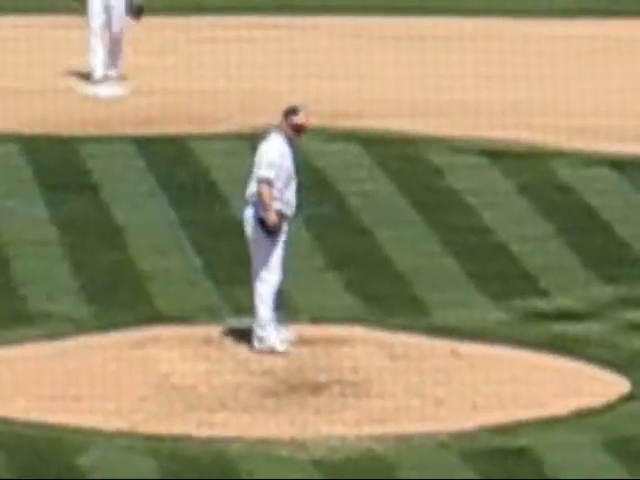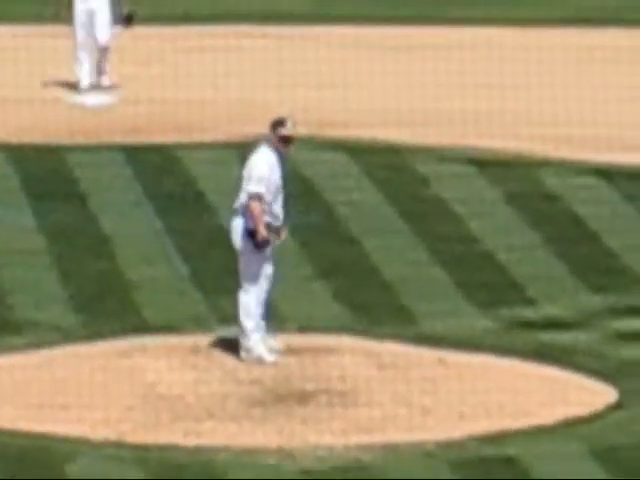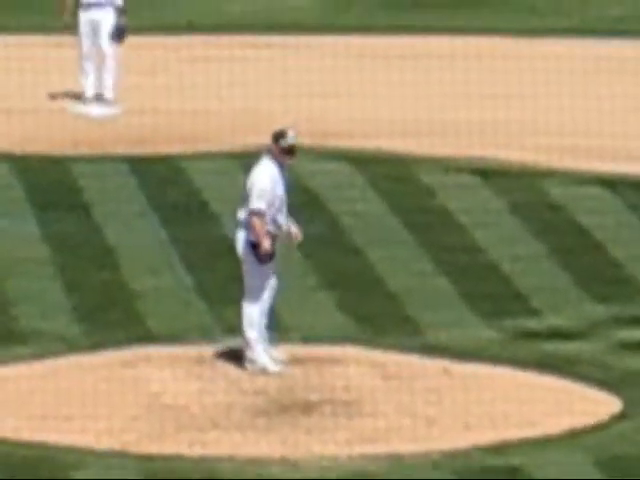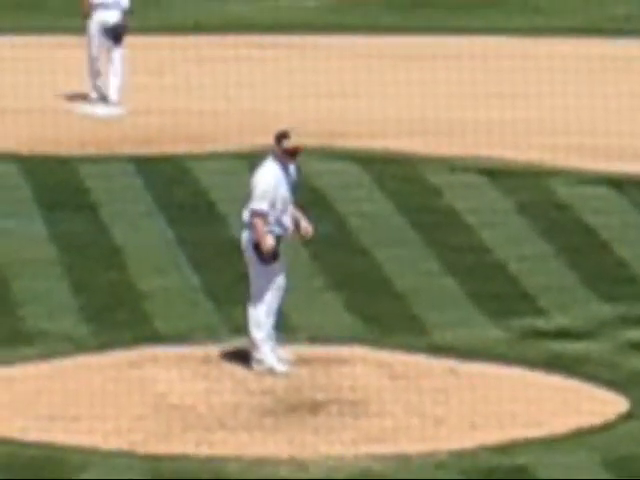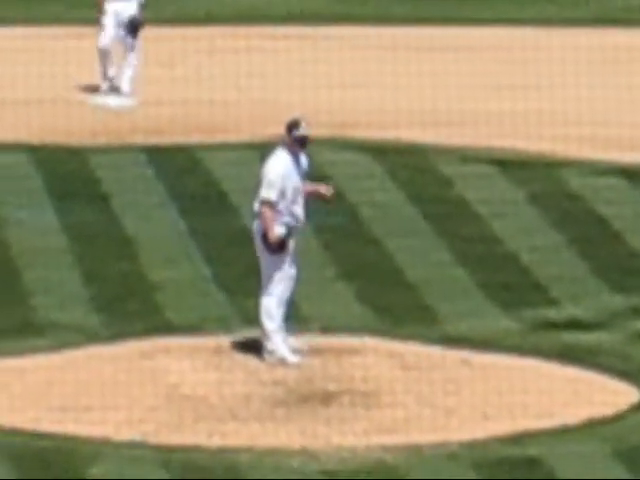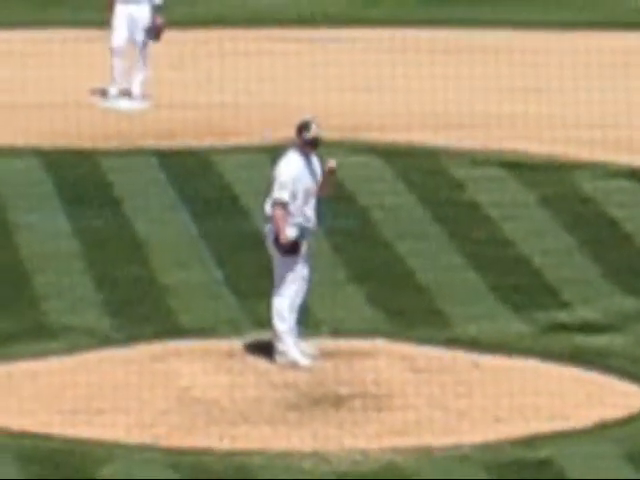
dt=0.2s
person 1, frame 1
left shoulder: (285, 146)
right shoulder: (273, 147)
right elbow: (264, 183)
right wrist: (270, 214)
left hip: (276, 217)
right hip: (263, 217)
left knee: (271, 273)
right knee: (267, 274)
left ankle: (269, 326)
right ankle: (263, 335)
person 1, frame 2
left shoulder: (274, 157)
right shoulder: (263, 160)
right elbow: (254, 198)
left wrist: (277, 224)
right wrist: (261, 228)
left hip: (262, 227)
right hip: (250, 227)
left knee: (263, 279)
right knee: (251, 284)
left ankle: (258, 333)
right ankle: (251, 344)
person 1, frame 3
left shoulder: (280, 168)
right shoulder: (264, 173)
right elbow: (255, 212)
left wrist: (291, 224)
right wrist: (262, 241)
left hip: (267, 237)
right hip: (255, 238)
left knee: (267, 289)
right knee: (255, 295)
left ankle: (261, 344)
right ankle: (254, 355)
person 1, frame 4
left shoulder: (289, 169)
right shoulder: (267, 175)
right elbow: (256, 213)
left wrist: (300, 219)
right wrist: (263, 242)
left hip: (275, 238)
right hip: (262, 239)
left knee: (275, 289)
right knee: (261, 295)
left ankle: (268, 345)
right ankle: (261, 355)
person 1, frame 5
left shoulder: (301, 158)
right shoulder: (277, 164)
right elbow: (266, 201)
left wrist: (317, 188)
right wrist: (271, 232)
left hip: (288, 229)
right hip: (273, 229)
left knee: (287, 281)
right knee: (274, 286)
left ankle: (279, 336)
right ankle: (273, 346)
person 1, frame 6
left shoulder: (313, 160)
right shoulder: (289, 165)
left elbow: (319, 190)
right elbow: (278, 203)
left wrist: (327, 173)
right wrist: (282, 234)
left hip: (300, 231)
right hip: (285, 232)
left knee: (299, 283)
right knee: (285, 288)
left ankle: (291, 339)
right ankle: (284, 348)
